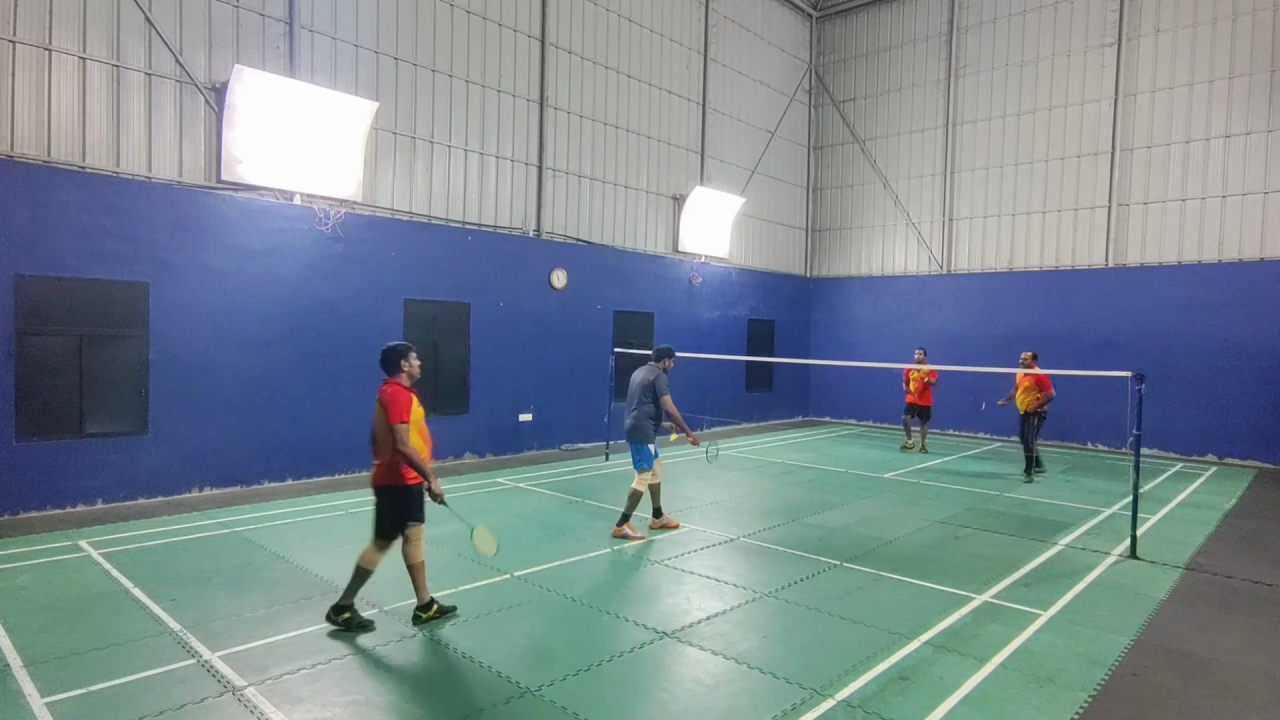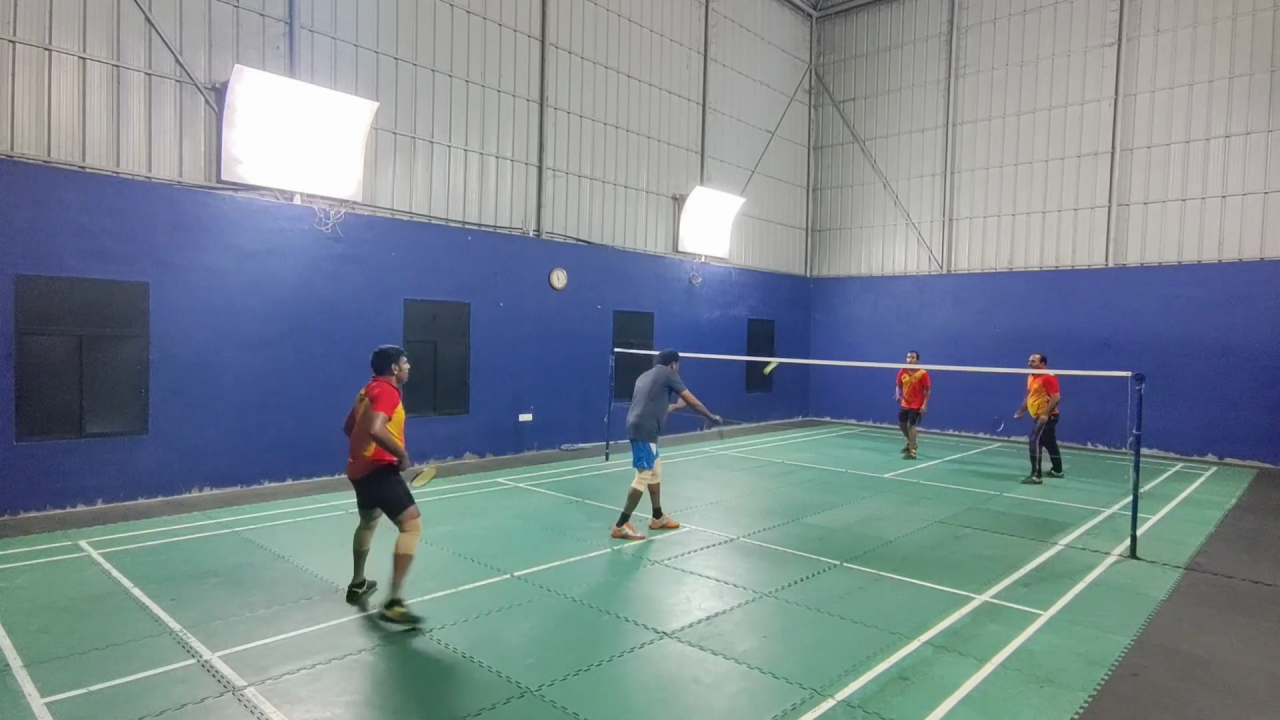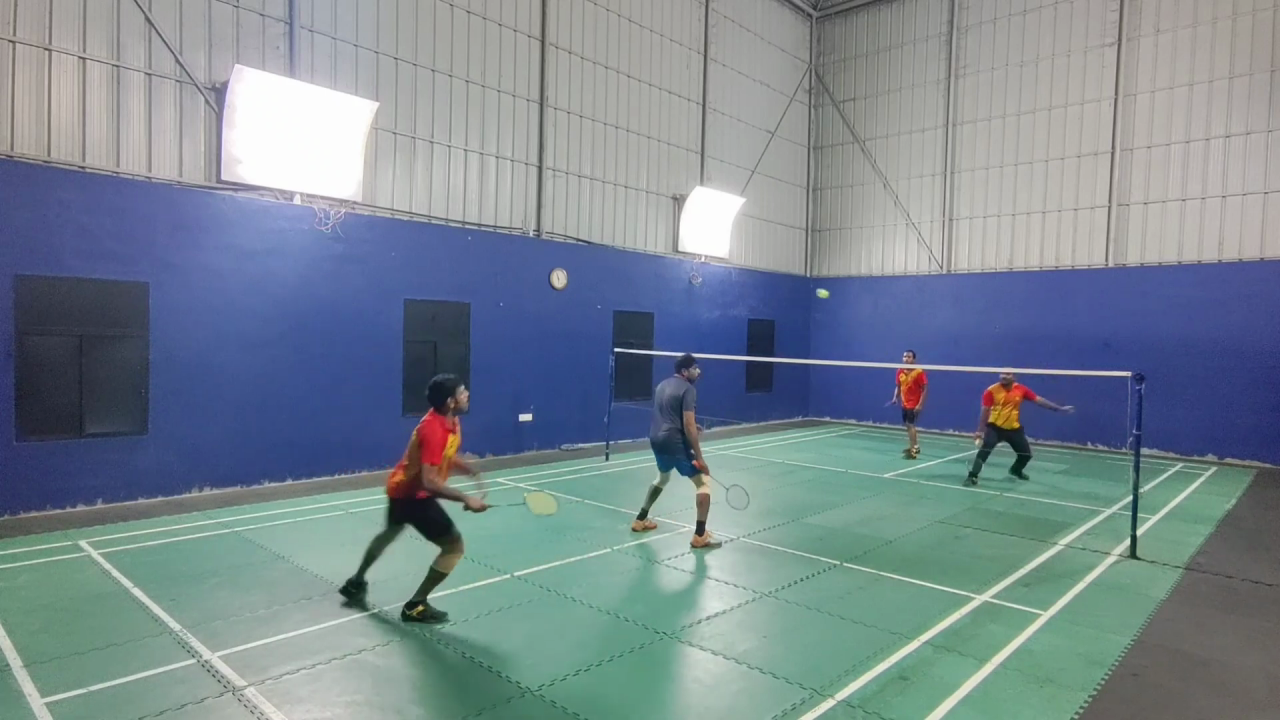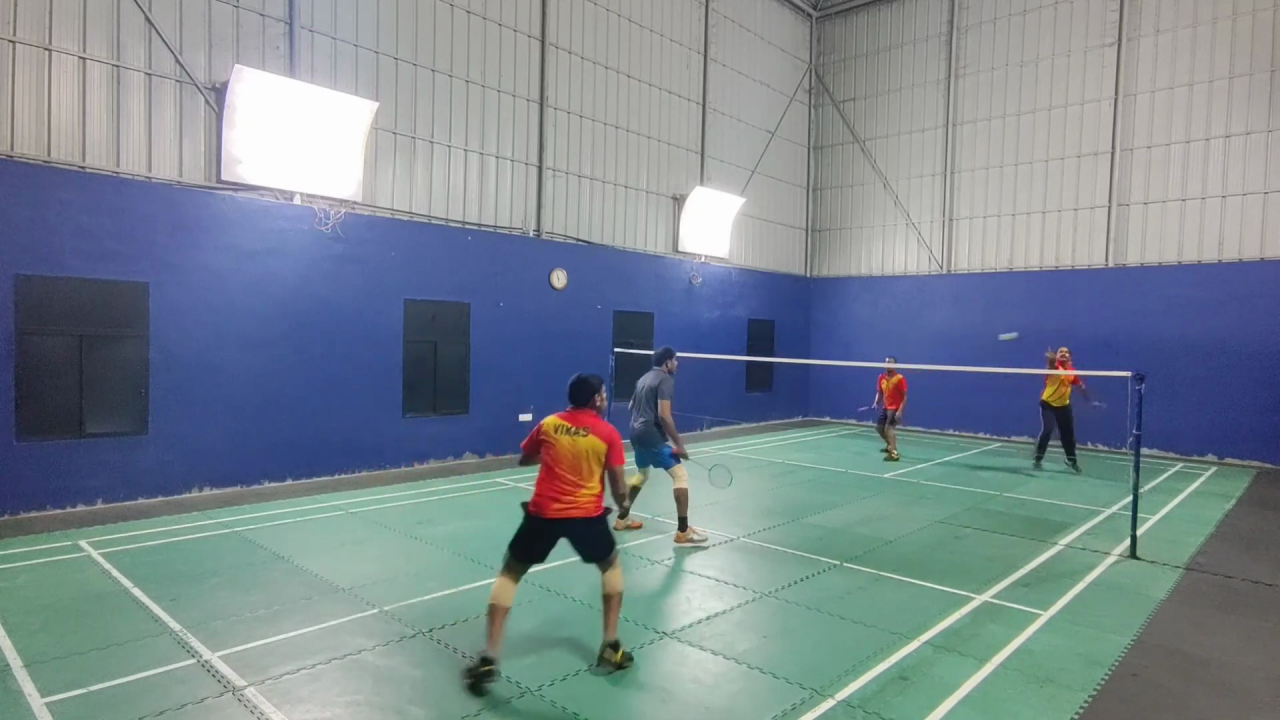
dt=1s
person 1, frame 1
left shoulder: (390, 392)
right shoulder: (398, 396)
left elbow: (378, 439)
right elbow: (403, 445)
right wrist: (431, 478)
left hip: (405, 481)
right hip: (399, 482)
left knee: (414, 536)
right knee: (382, 543)
left ankle: (425, 605)
right ankle: (342, 608)
person 1, frame 2
left shoulder: (368, 391)
right shoulder: (387, 392)
left elbow: (348, 428)
right elbow: (377, 431)
right wrist: (403, 454)
left hip: (359, 470)
right hip: (379, 469)
left knee: (368, 523)
right knee: (411, 526)
left ankle: (358, 584)
right ankle: (394, 600)
person 1, frame 3
left shoulder: (449, 420)
right shoulder: (435, 429)
left elbow: (450, 457)
right elbow: (427, 481)
left wrist: (472, 472)
right wrist: (465, 499)
left hip: (401, 489)
right hip: (413, 495)
left knee: (390, 533)
right knee: (455, 547)
left ankle: (356, 582)
right ankle: (416, 605)
person 1, frame 4
left shoulder: (548, 424)
right shoulder: (608, 434)
left elbow: (523, 459)
right elbow: (619, 489)
right wrist: (623, 504)
left hip: (542, 513)
right hip: (587, 515)
left knee: (509, 575)
right knee: (612, 568)
left ankle: (490, 658)
right ankle: (610, 648)
person 2, frame 1
left shoulder: (640, 372)
right shoulder: (658, 376)
right elbow: (670, 409)
left wrist: (661, 422)
right wrist: (688, 433)
left hip: (638, 428)
right hip: (642, 431)
left knee: (656, 470)
right knee: (643, 477)
left ankle: (657, 517)
right ankle: (621, 525)
person 2, frame 2
left shoulder: (646, 376)
right shoulder: (669, 375)
right elbow: (692, 402)
left wrist: (676, 405)
right wrist: (712, 417)
left hip: (638, 427)
right hip: (644, 430)
left knee: (655, 470)
right knee: (643, 476)
left ankle: (658, 517)
right ankle: (621, 525)
person 2, frame 3
left shoulder: (662, 386)
right shoulder: (688, 390)
right elbow: (688, 426)
right wrist: (699, 457)
left hip: (656, 439)
right hip: (675, 443)
left knee: (662, 478)
right knee: (703, 481)
left ankle: (640, 519)
right ankle: (700, 535)
person 2, frame 4
left shoulder: (644, 378)
right shoulder: (665, 380)
left elbow: (632, 408)
right elbow: (664, 415)
right wrist: (678, 443)
left hip: (636, 434)
right hip: (651, 437)
left knee: (642, 475)
right knee: (680, 476)
left ankle: (622, 518)
right ankle: (683, 530)
